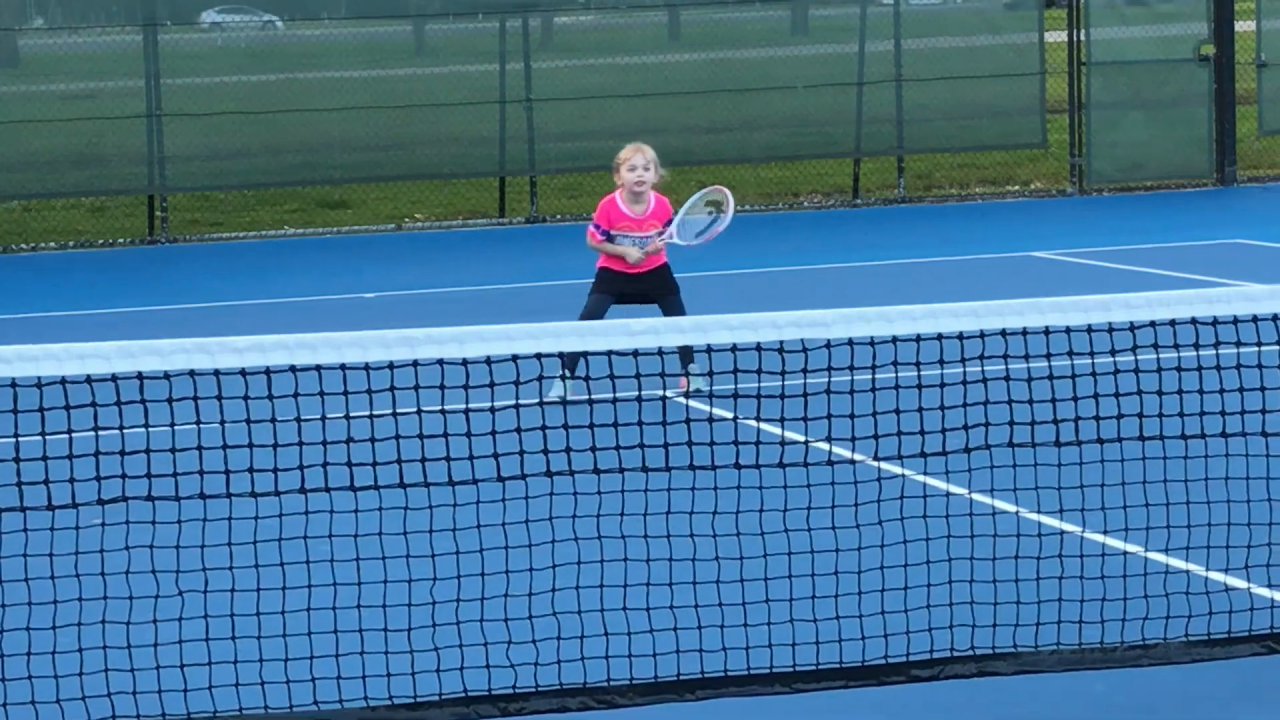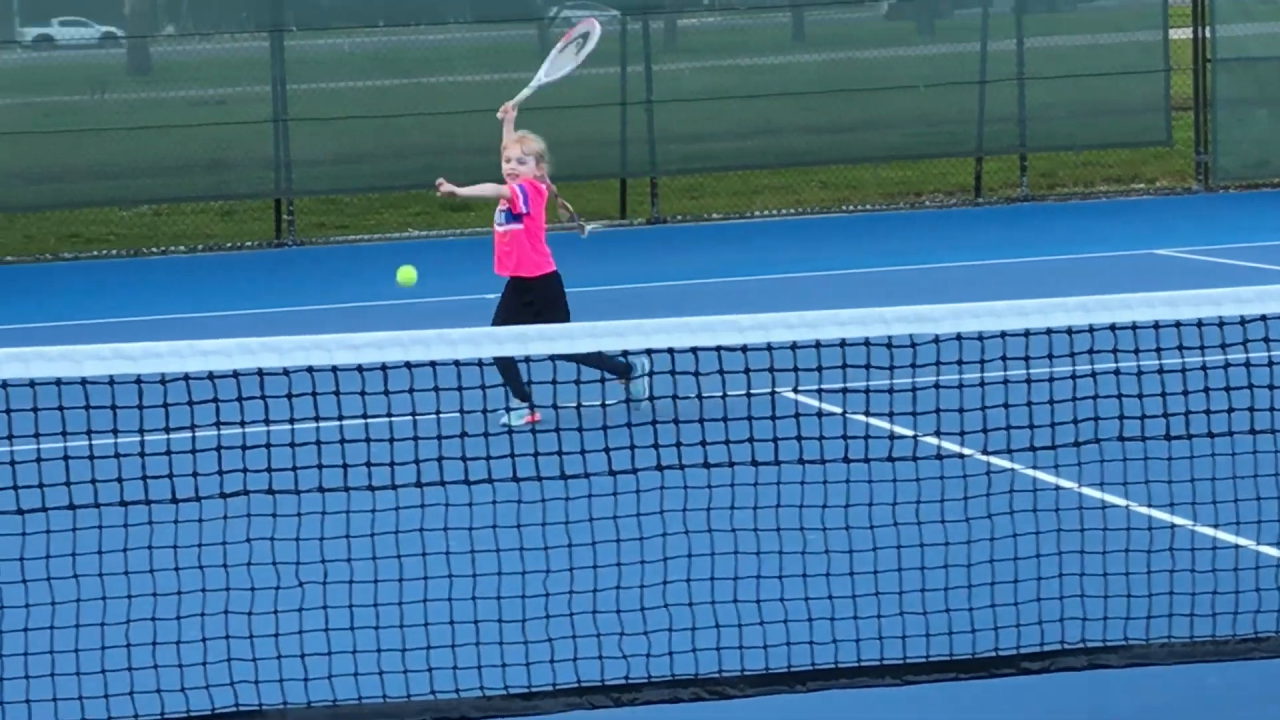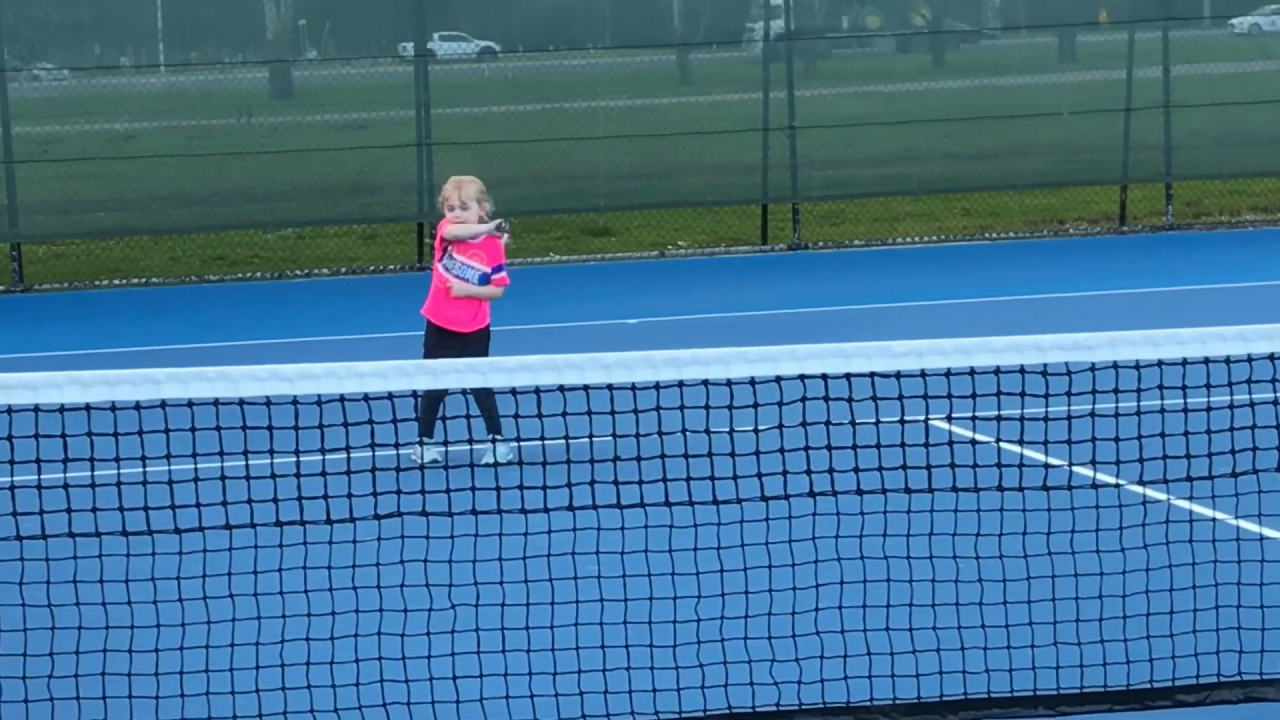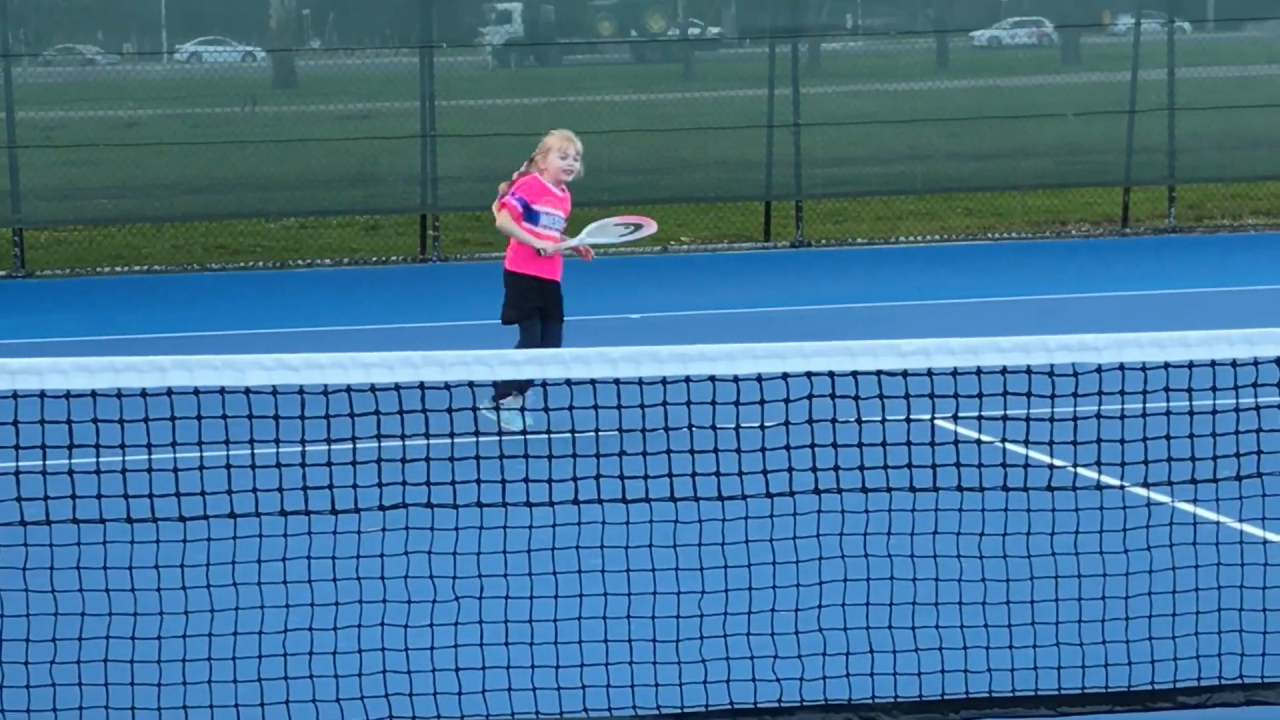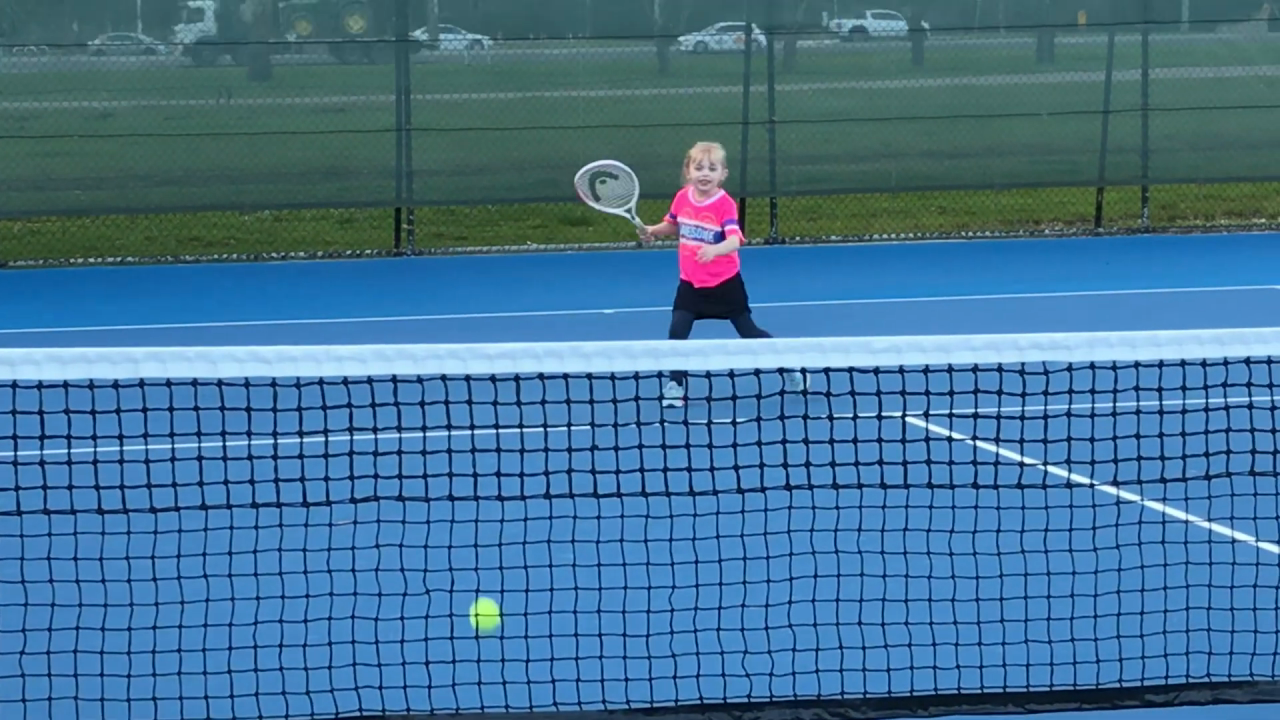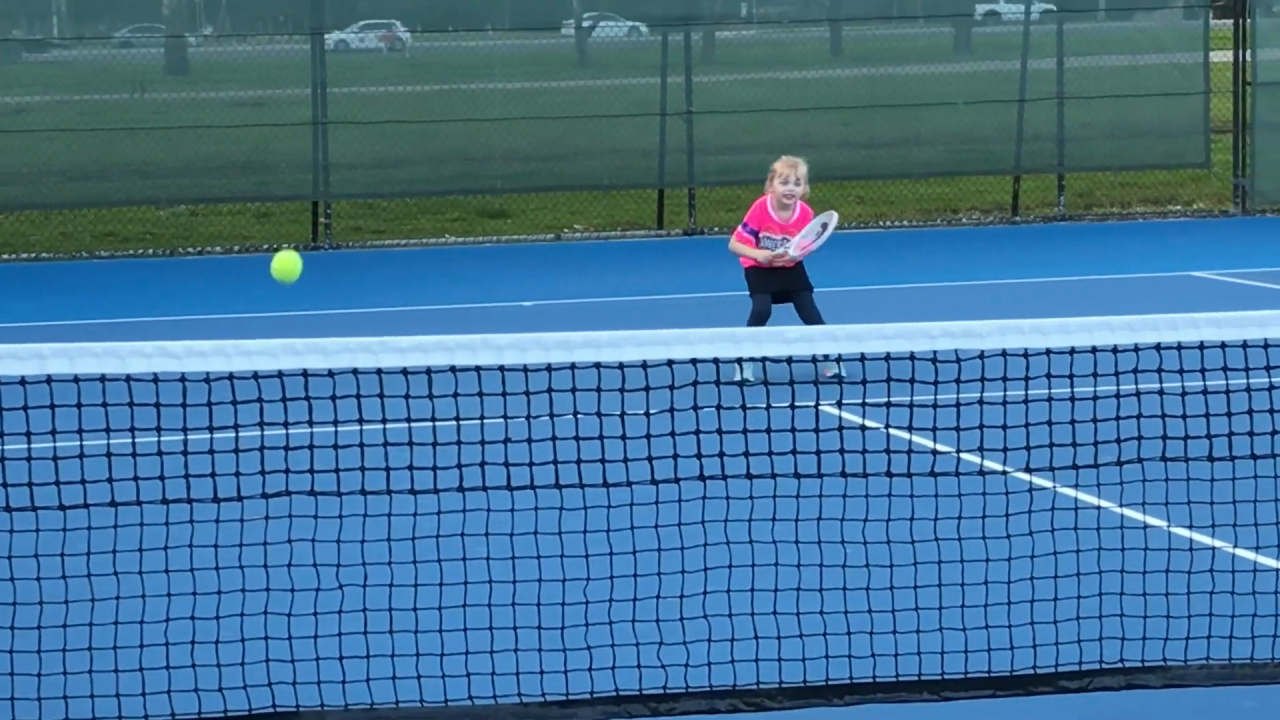
dt=0.7s
person 1, frame 1
left shoulder: (663, 205)
right shoulder: (609, 206)
right elbow: (594, 241)
left wrist: (660, 246)
right wrist: (624, 251)
left hip: (654, 270)
right hip: (613, 270)
left knee: (678, 319)
right knee: (589, 318)
left ankle: (690, 369)
right ankle: (566, 377)
person 1, frame 2
left shoulder: (532, 189)
right shoulder: (515, 185)
left elbow: (496, 190)
right elbow: (507, 152)
left wrist: (457, 190)
right wrist: (508, 121)
left hip: (539, 280)
right hip: (519, 282)
left ankle: (630, 370)
right ankle: (523, 404)
person 1, frame 3
left shoulder: (494, 244)
right shoulder: (447, 228)
left elbow: (497, 289)
right elbow: (453, 233)
left wrist: (469, 289)
right wrist: (489, 226)
left hip: (474, 326)
right hip: (439, 324)
right knee: (434, 387)
left ankle: (497, 441)
right ankle: (425, 440)
person 1, frame 4
left shoulder: (564, 195)
right shoulder: (529, 185)
right elbow: (502, 220)
left wrist: (576, 248)
right wrist: (535, 243)
left hip: (550, 277)
right hip: (522, 274)
left knee: (552, 343)
right knee: (532, 341)
left ankle: (515, 397)
right ankle: (503, 400)
person 1, frame 5
left shoulder: (726, 204)
right shoulder: (682, 198)
left elbow: (735, 240)
right elbow: (671, 225)
left wrist: (714, 250)
right wrist: (652, 230)
left hip: (725, 279)
right hip: (691, 280)
left knee: (747, 331)
right knee: (678, 331)
left ankle: (788, 367)
right ankle: (675, 385)
person 1, frame 6
left shoulder: (806, 213)
right shoulder: (759, 209)
right elbow: (735, 244)
left wrist: (792, 254)
right wrist: (760, 254)
left hip: (790, 267)
right hip: (759, 268)
left knee: (809, 313)
right knee: (762, 309)
left ankle: (829, 360)
right ankle: (744, 362)
